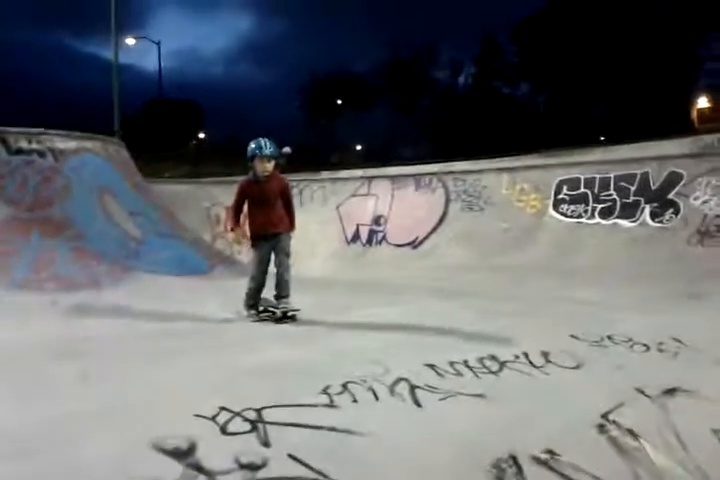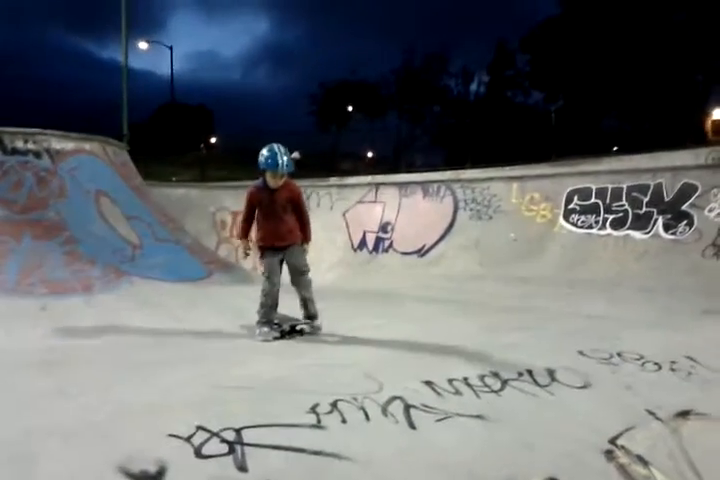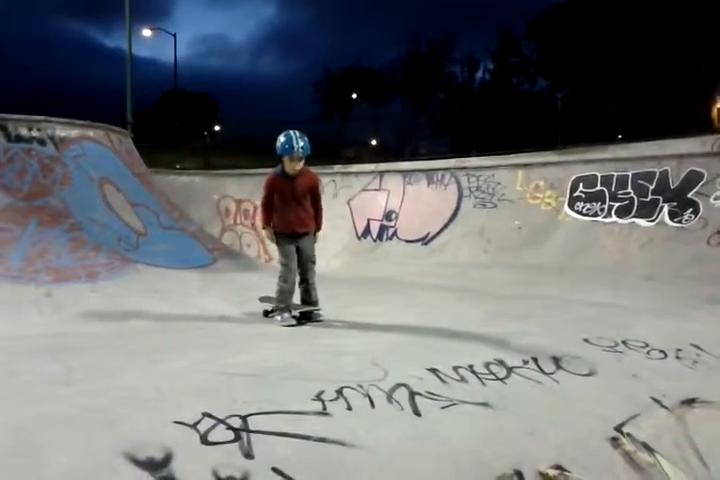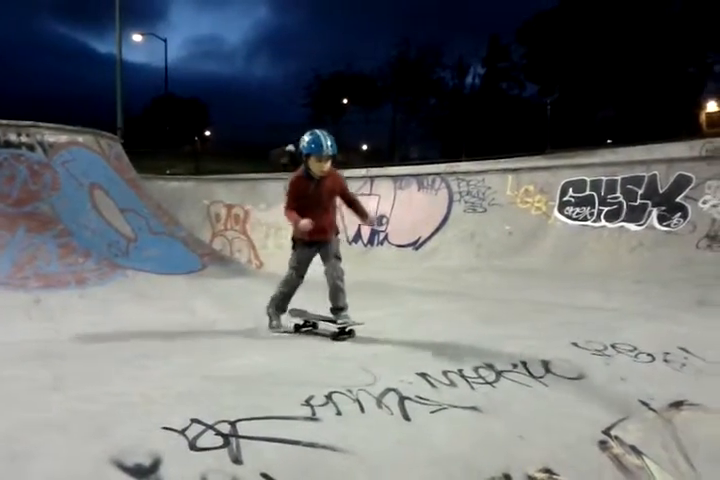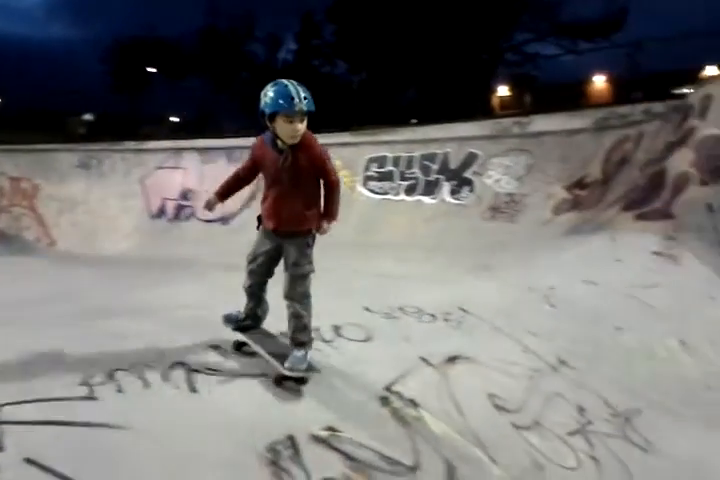
dt=1s
person 1, frame 1
left shoulder: (281, 182)
right shoulder: (246, 185)
left elbow: (289, 205)
right elbow: (237, 207)
left wrist: (291, 227)
right wrist: (236, 227)
left hip: (281, 231)
right hip: (260, 234)
left knee: (283, 266)
right knee: (258, 271)
left ankle: (283, 299)
right ankle: (251, 304)
person 1, frame 2
left shoulder: (293, 190)
right shoulder: (255, 192)
left elbow: (302, 215)
right elbow: (247, 216)
left wrist: (306, 240)
right wrist: (244, 239)
left hip: (293, 242)
right hip: (268, 245)
left knee: (301, 279)
right knee: (270, 284)
left ankle: (311, 316)
right ankle: (265, 323)
person 1, frame 3
left shoulder: (311, 178)
right shoulder: (273, 179)
left elbow: (317, 204)
right elbow: (266, 204)
left wrist: (317, 228)
right wrist: (267, 226)
left hip: (306, 232)
right hip: (284, 233)
left knee: (308, 270)
right knee: (288, 270)
left ankle: (309, 307)
right ankle: (282, 310)
person 1, frame 4
left shoulder: (335, 178)
right shoulder: (297, 181)
left elbow: (349, 198)
right elbow: (290, 208)
left wrist: (364, 215)
right wrist: (298, 222)
left hip: (329, 235)
right hip: (304, 237)
left knee: (335, 273)
right knee: (294, 276)
left ankle: (340, 311)
right ankle: (275, 309)
person 1, frame 5
left shoulder: (313, 150)
right shoulder: (261, 147)
left elbow: (332, 182)
right elbow: (245, 173)
left wrist: (328, 216)
right wrist: (219, 196)
left hip: (301, 230)
right hip: (270, 226)
left knee: (296, 290)
right knee: (255, 273)
left ankle: (301, 345)
right ankle: (252, 314)
